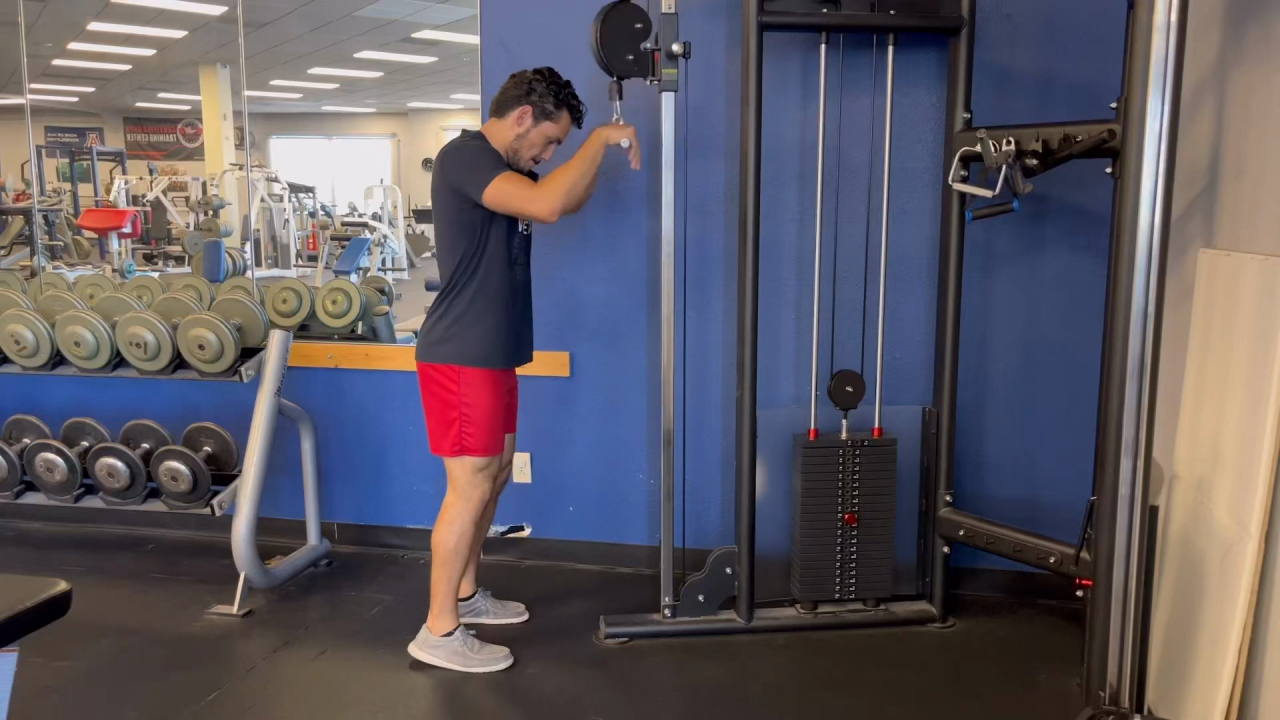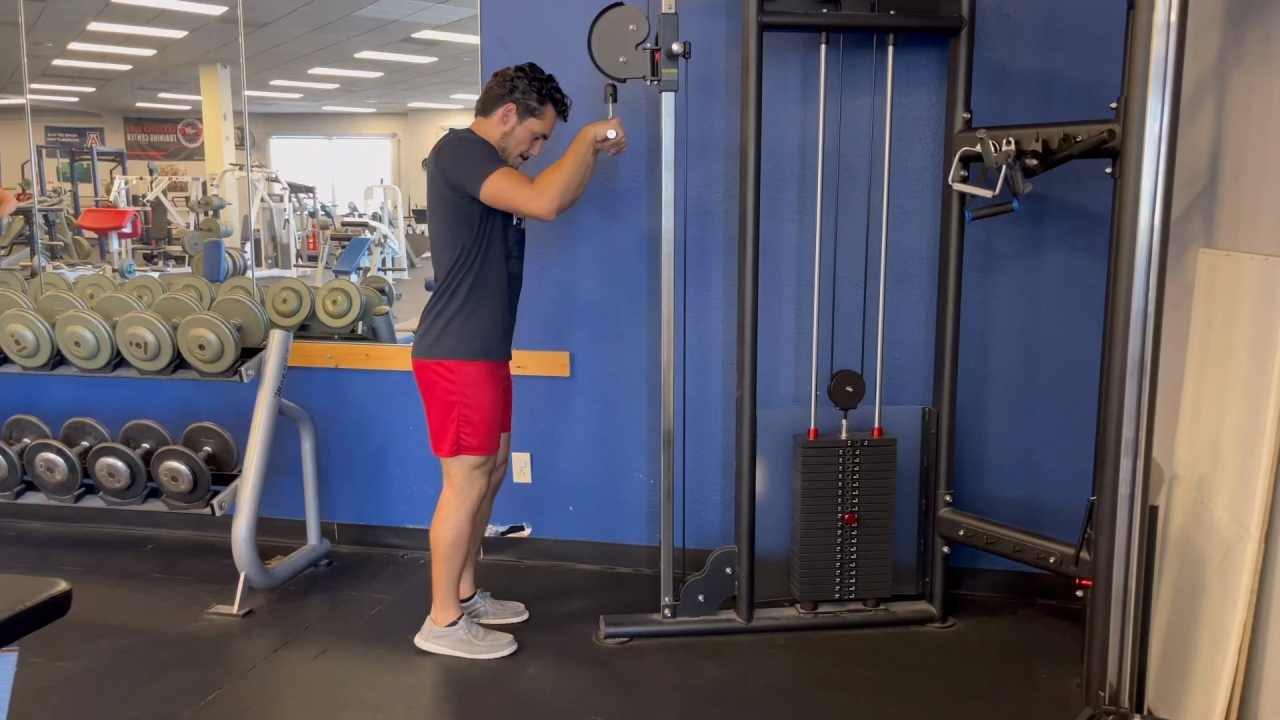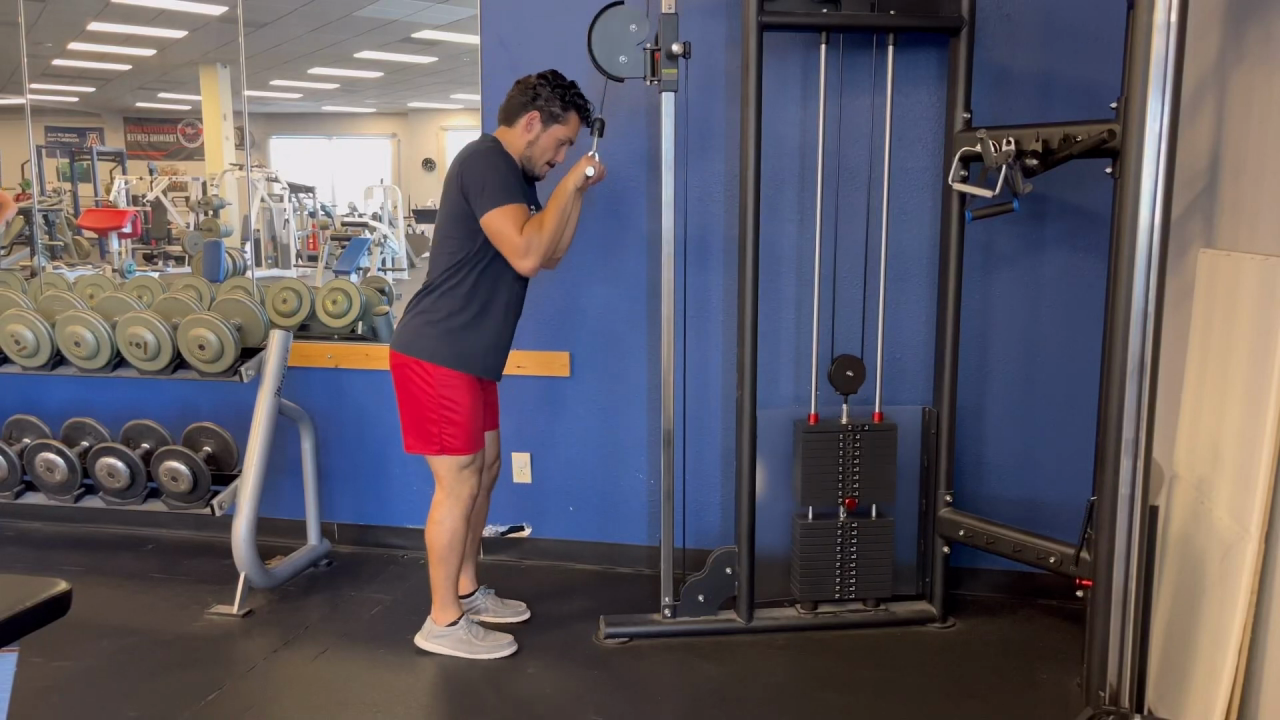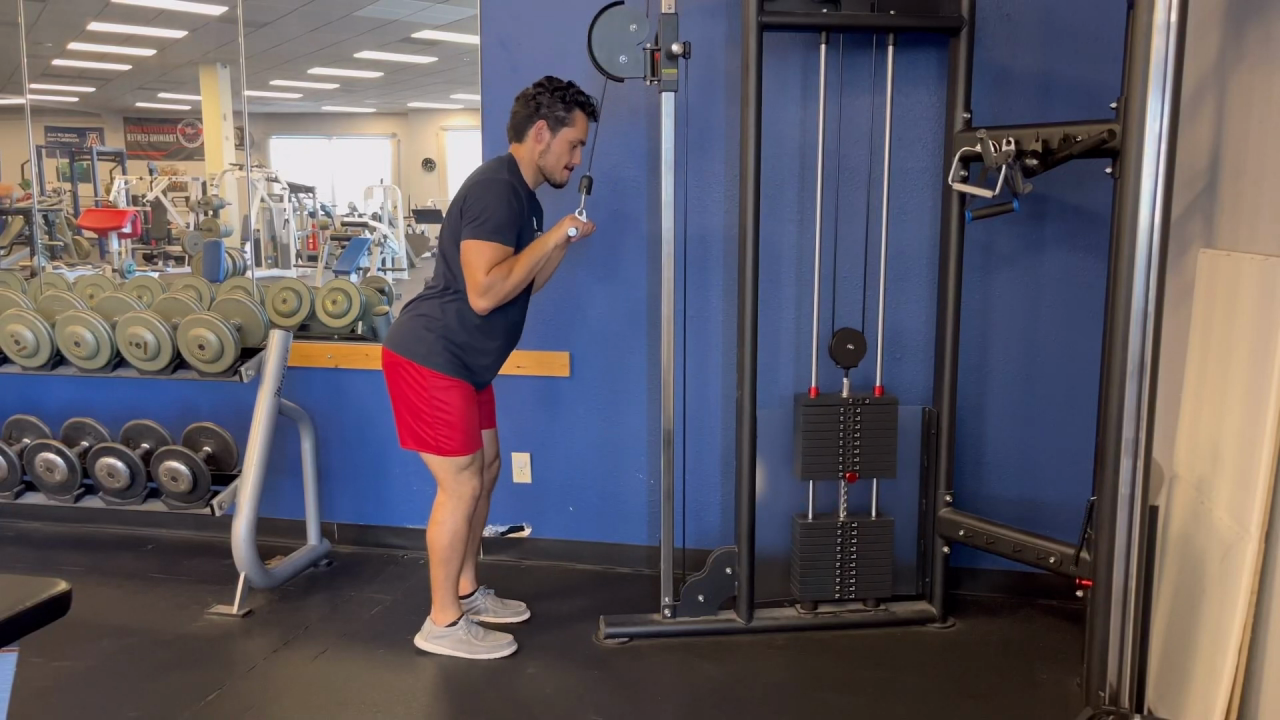
dt=0.7s
person 1, frame 1
left shoulder: (501, 167)
right shoulder: (465, 157)
left elbow: (568, 202)
right elbow: (548, 206)
left wrist: (602, 147)
right wrist: (599, 139)
left hip: (492, 351)
right hip: (461, 355)
left knee: (493, 475)
right knee: (469, 488)
left ankle: (465, 593)
right ankle: (439, 630)
person 1, frame 2
left shoulder: (486, 161)
right shoulder: (460, 152)
left elbow: (554, 201)
right elbow: (544, 201)
left wrist: (593, 150)
right wrist: (587, 138)
left hip: (481, 349)
right hip: (457, 353)
left knee: (488, 474)
right knee: (465, 483)
left ankle: (464, 594)
right ankle: (443, 621)
person 1, frame 3
left shoulder: (510, 173)
right shoulder: (487, 162)
left elbow: (549, 254)
right elbow: (526, 256)
left wrist: (575, 188)
right wrist: (570, 181)
left hip: (468, 352)
right hip: (437, 352)
left knee: (484, 468)
right knee: (459, 483)
left ankle: (467, 591)
right ankle: (444, 622)
person 1, frame 4
left shoulder: (521, 192)
right shoulder: (495, 189)
left elbow: (524, 285)
right elbow: (484, 293)
left wrist: (563, 241)
right wrist: (552, 236)
left hip: (461, 358)
right hip: (429, 357)
left knee: (484, 470)
right knee: (461, 485)
left ankle: (467, 591)
right ankle: (444, 622)
